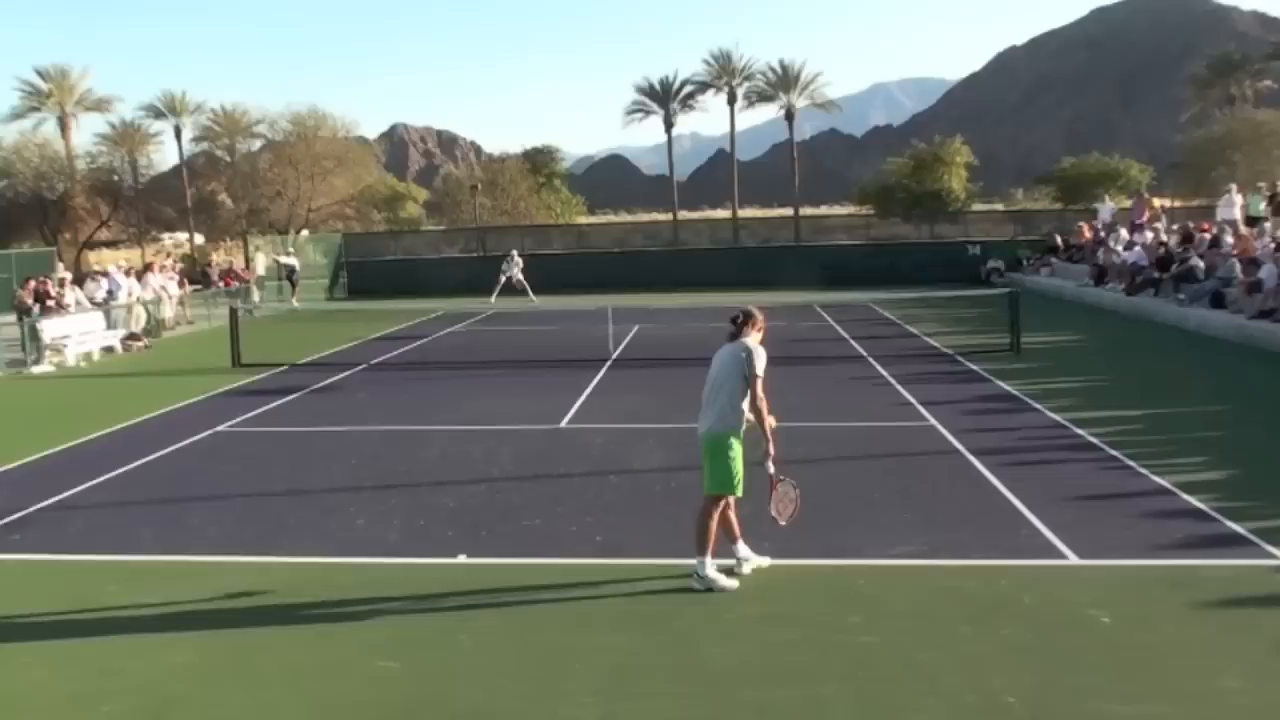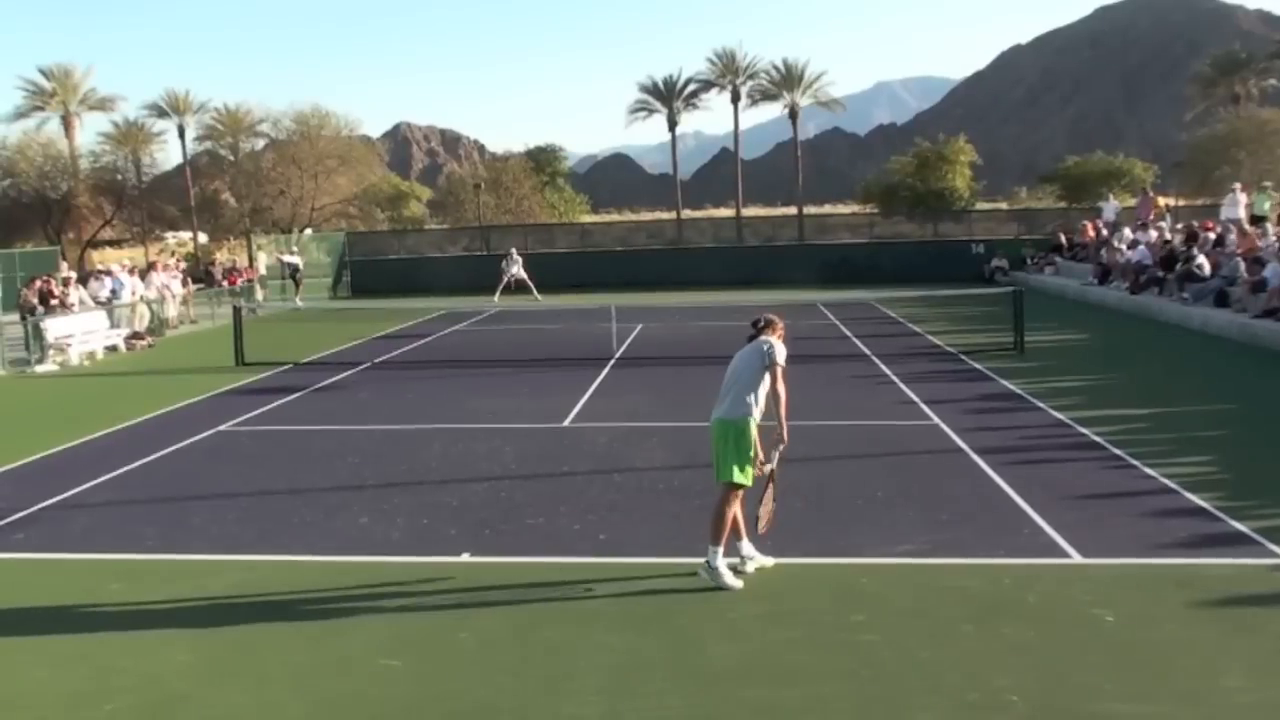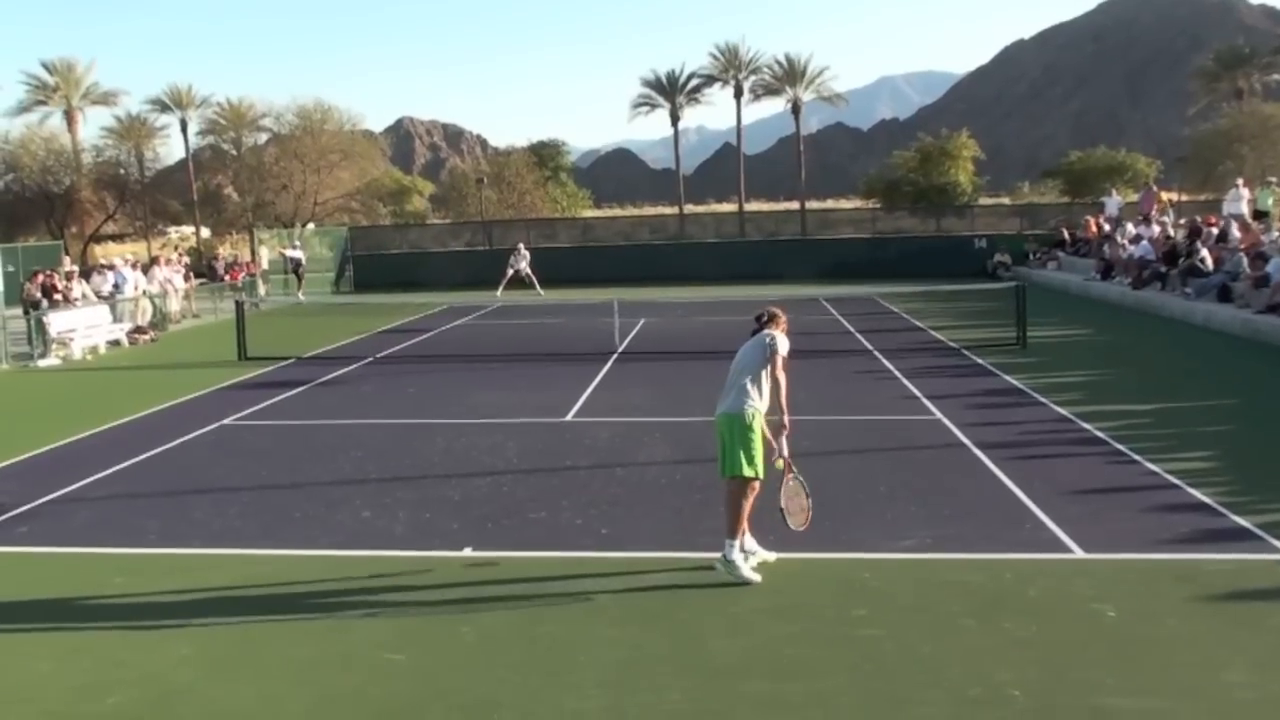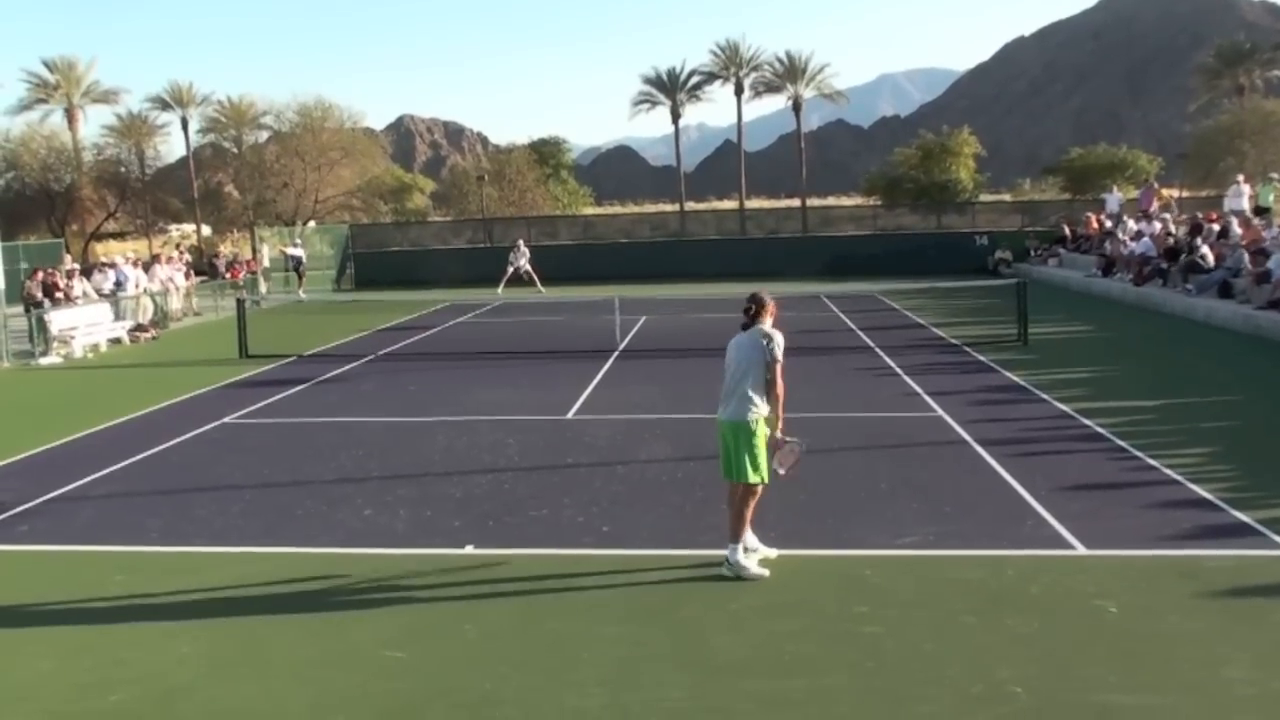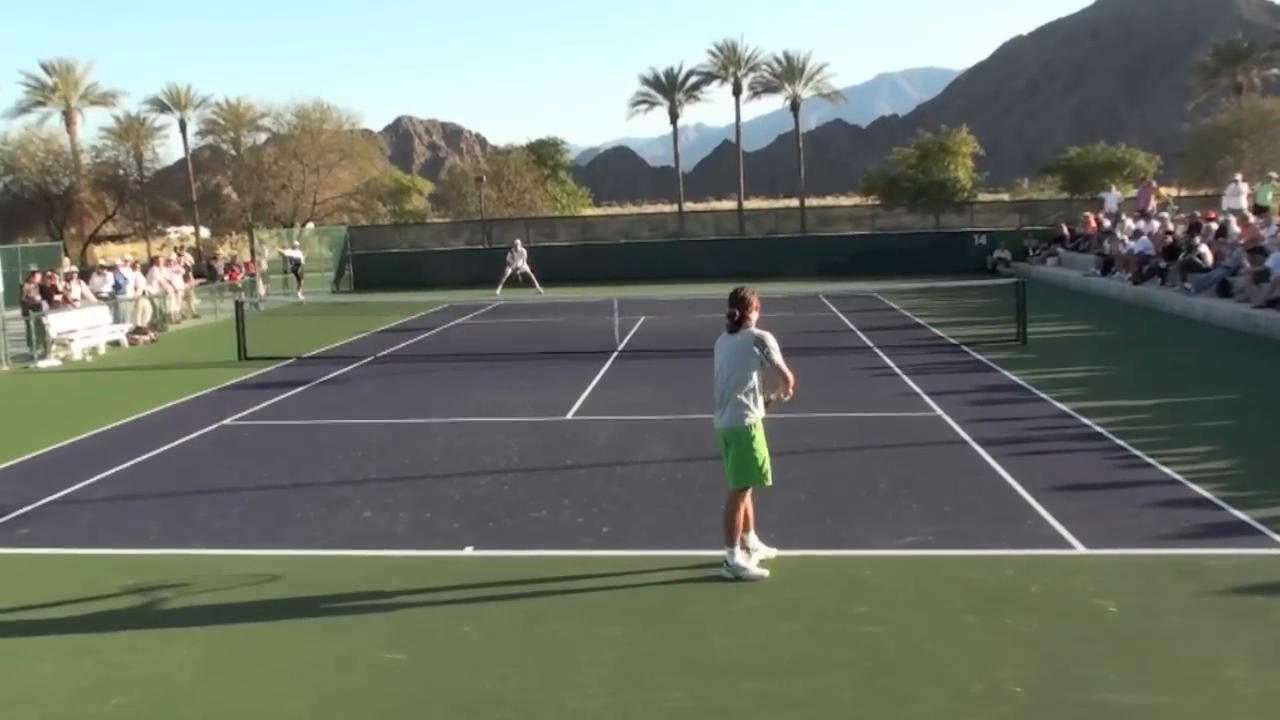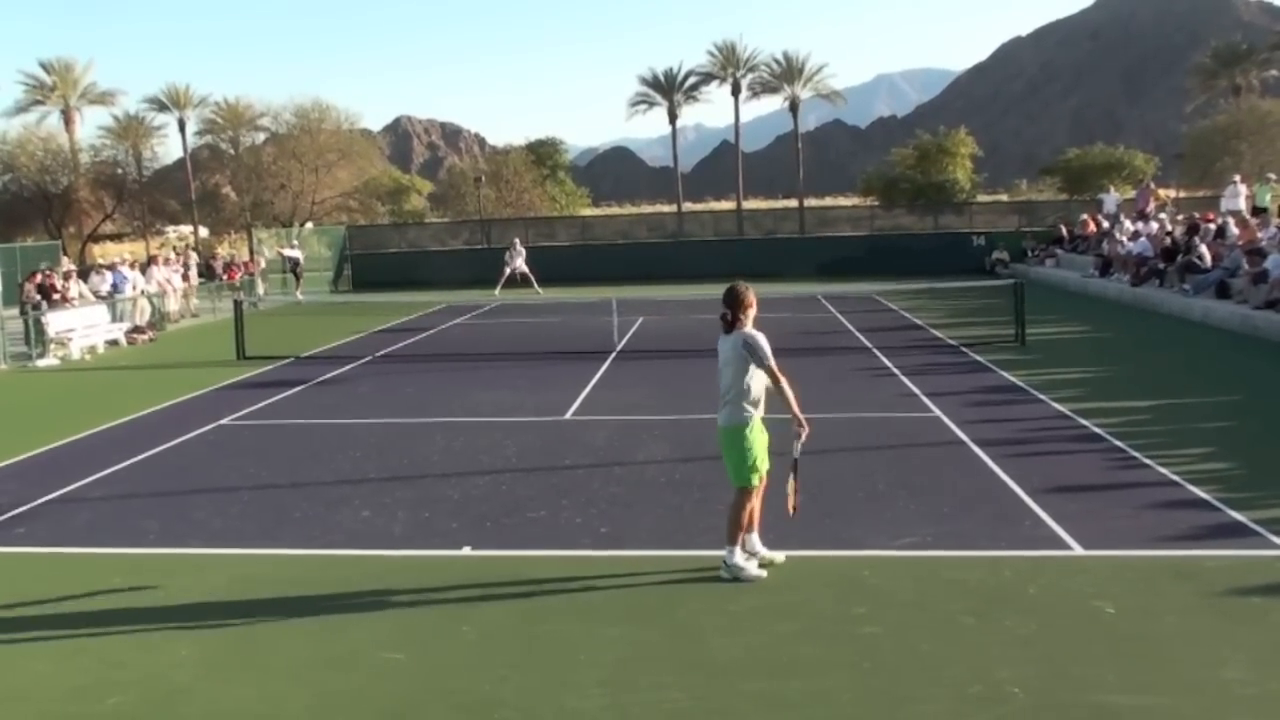
dt=0.4s
person 1, frame 1
left shoulder: (724, 351)
right shoulder: (753, 350)
right elbow: (757, 398)
left wrist: (759, 419)
right wrist: (768, 439)
left hip: (710, 430)
right hip: (724, 433)
left knee: (726, 496)
right knee: (715, 499)
left ankle: (743, 554)
right ankle: (703, 570)
person 1, frame 2
left shoulder: (746, 352)
right shoulder: (774, 346)
right elbow: (777, 385)
left wrist: (757, 450)
right wrist: (782, 427)
left hip: (721, 421)
right hip: (736, 422)
left knee: (733, 490)
right knee: (731, 491)
left ankle: (747, 553)
right ankle: (714, 561)
person 1, frame 3
left shoulder: (751, 345)
right shoulder: (777, 339)
right elbow: (776, 371)
left wrist: (766, 435)
right wrist: (784, 412)
left hip: (725, 414)
right hip: (742, 415)
left knee: (736, 484)
right knee: (749, 484)
left ankle: (747, 547)
right ankle: (731, 555)
person 1, frame 4
left shoulder: (737, 340)
right shoulder: (771, 336)
right elbow: (776, 384)
right wrist: (778, 420)
left hip: (726, 418)
right hip: (746, 419)
left knee: (738, 486)
right knee: (751, 488)
left ankle: (749, 544)
right ankle: (734, 558)
person 1, frame 5
left shoulder: (722, 340)
right shoulder: (760, 338)
right elbow: (786, 377)
right wrist: (786, 391)
left hip: (724, 422)
right hip: (744, 423)
left knee: (744, 486)
right knee: (739, 491)
left ankle: (751, 545)
right ankle: (733, 560)
person 1, frame 6
left shoulder: (730, 336)
right shoulder: (753, 339)
right elbow: (778, 379)
right wrist: (797, 416)
left hip: (745, 420)
right hip: (740, 424)
left knee: (756, 486)
right knee: (745, 491)
left ankle: (752, 547)
right ankle: (732, 560)
